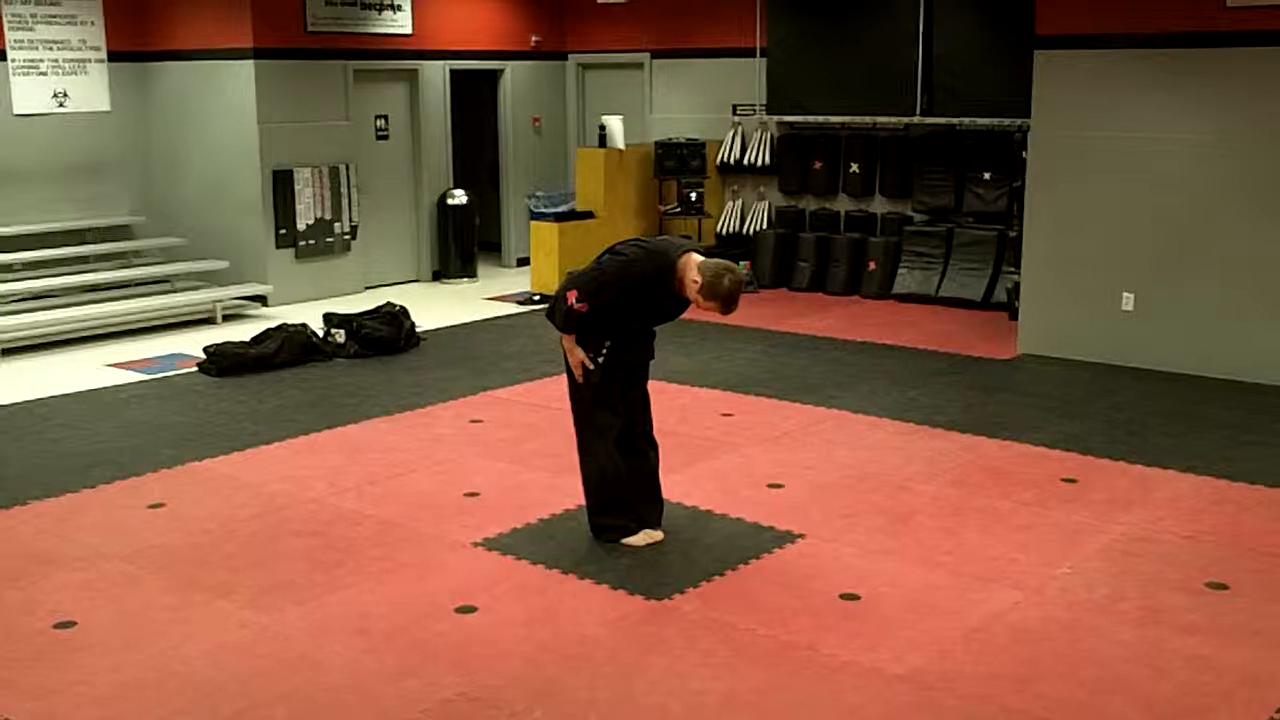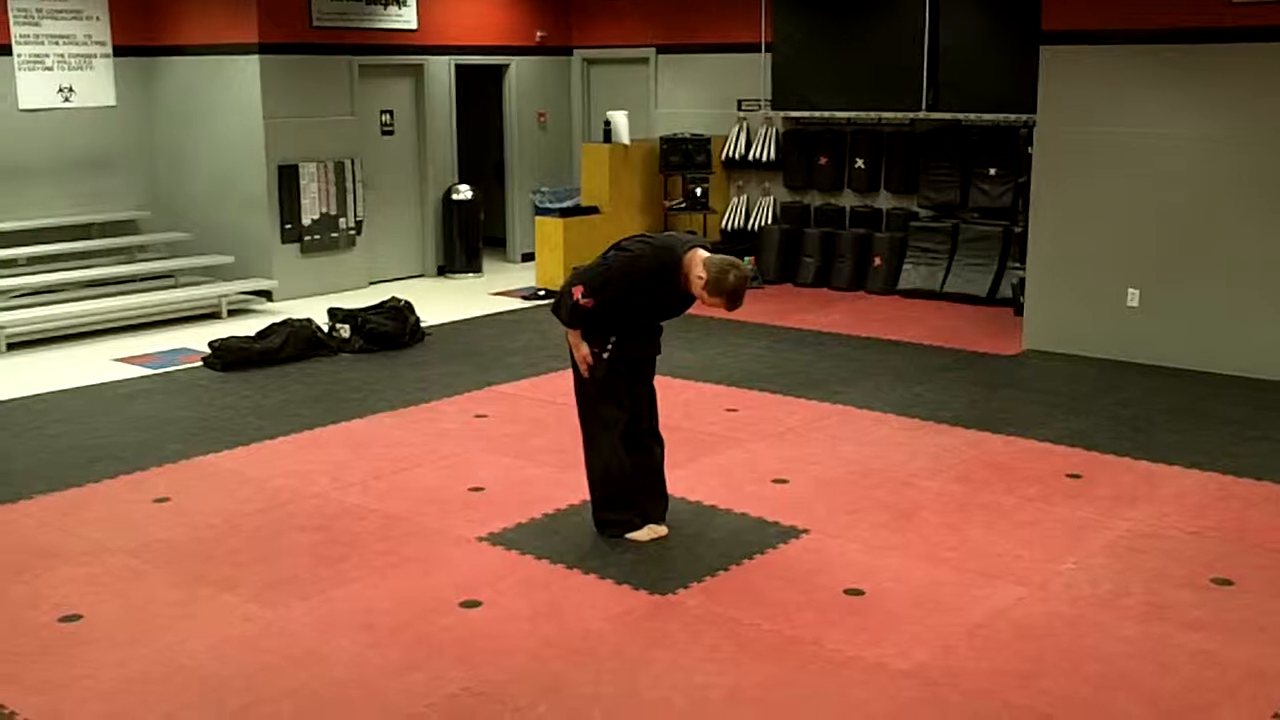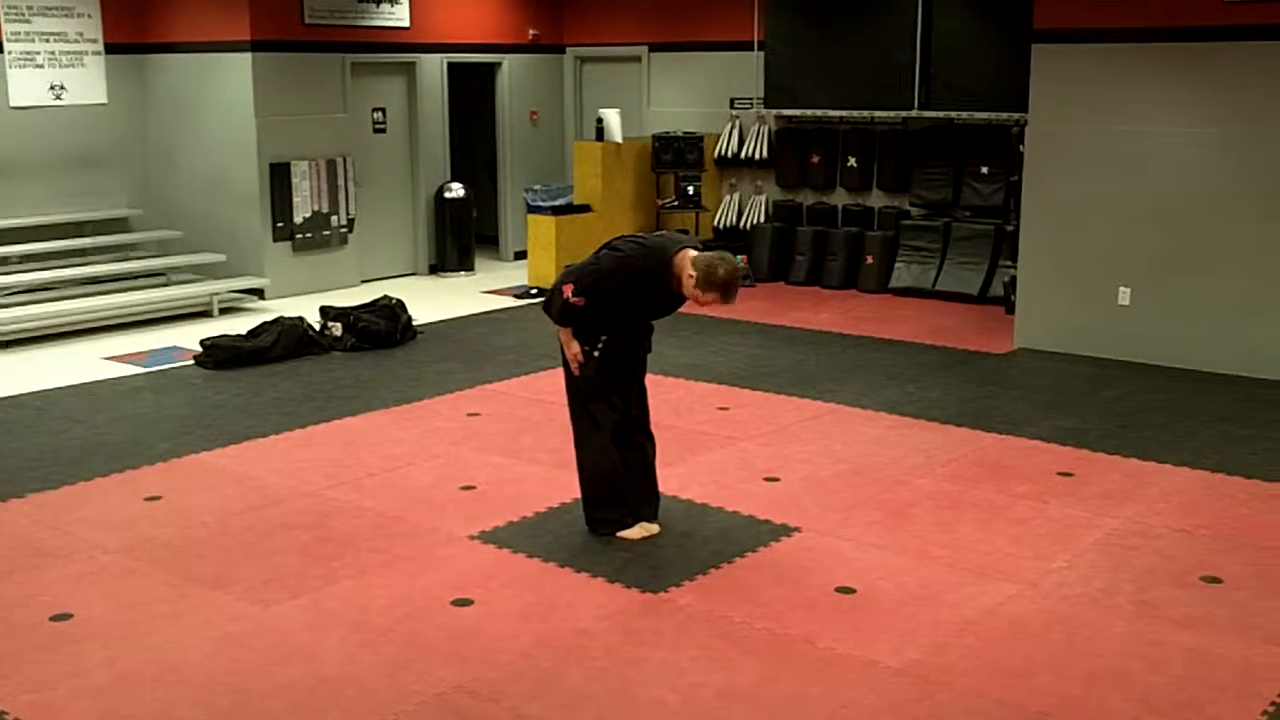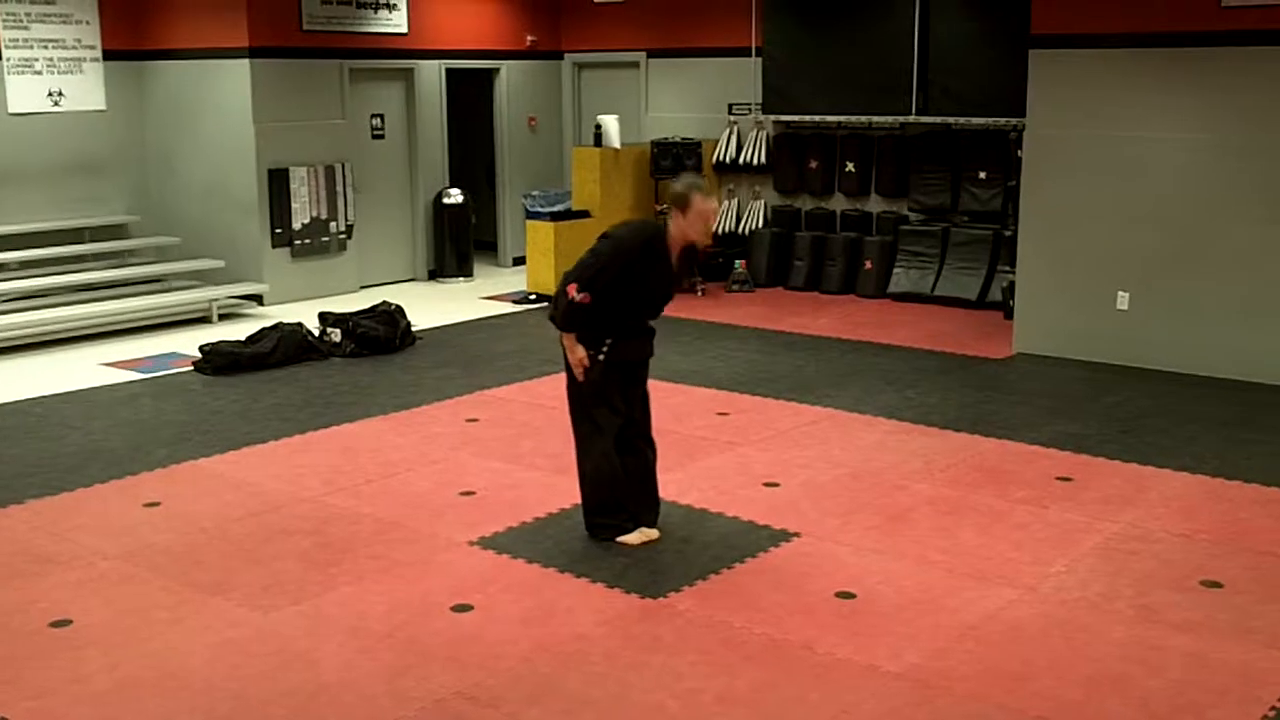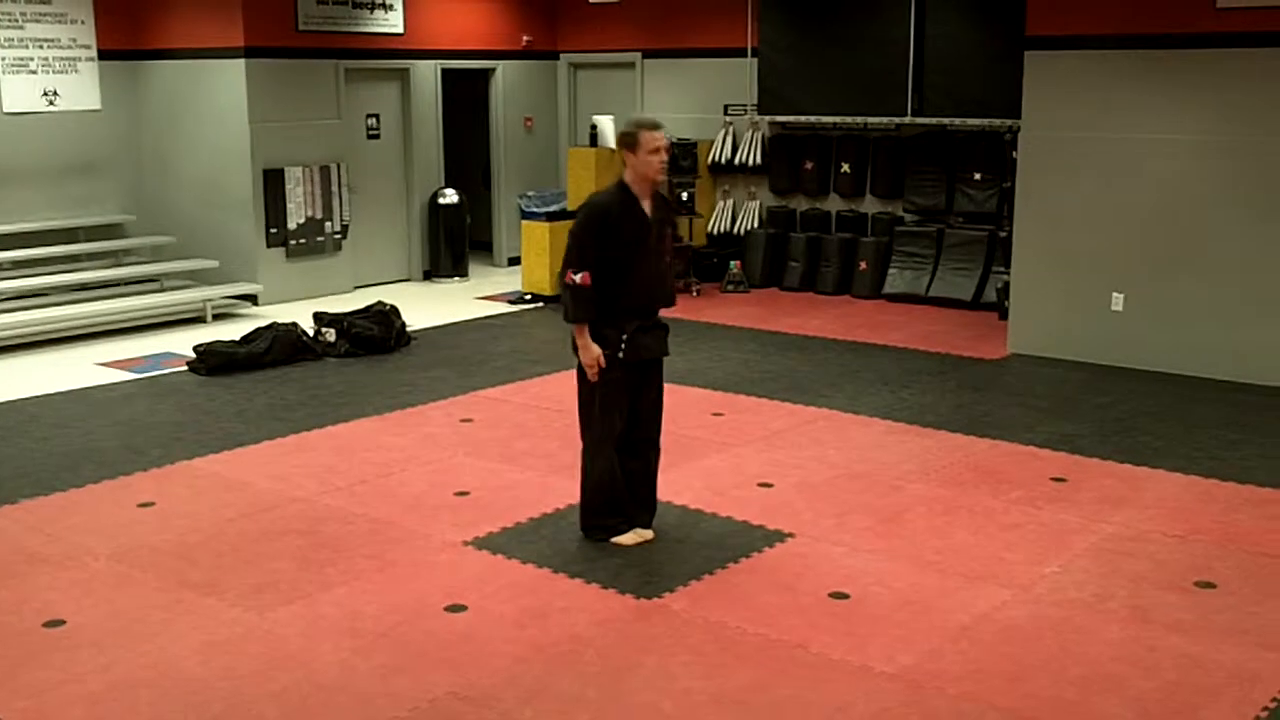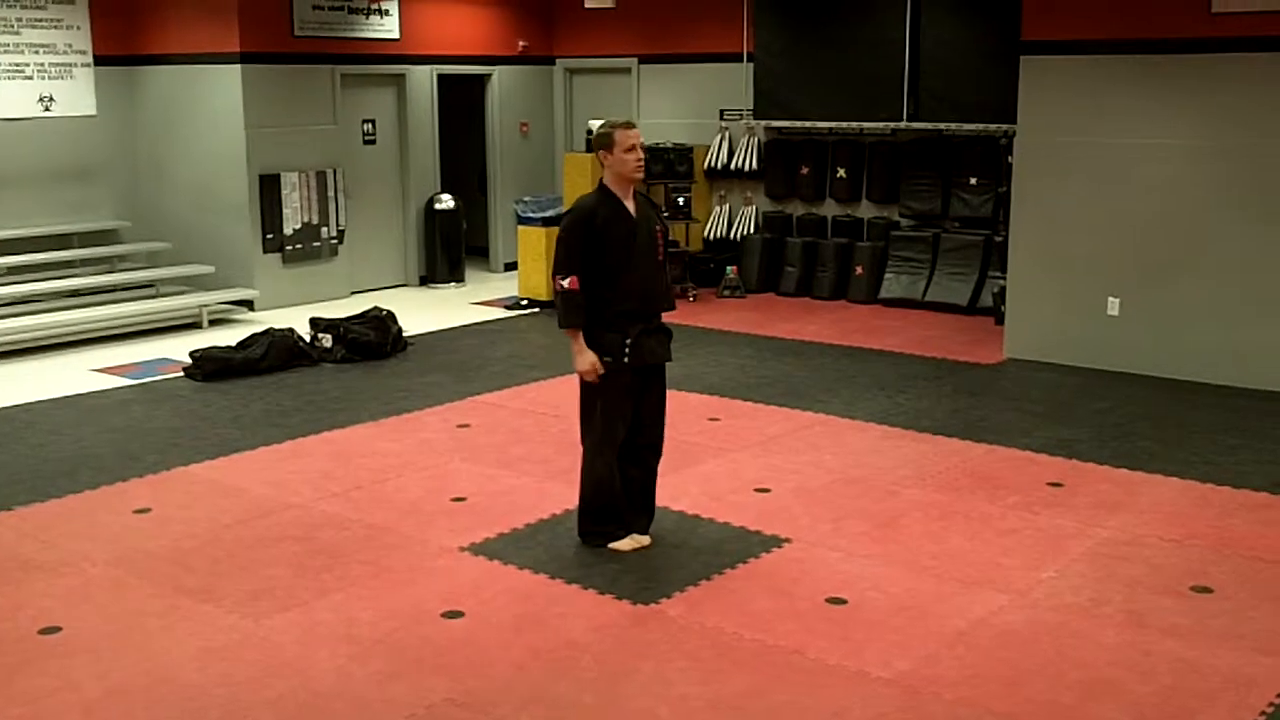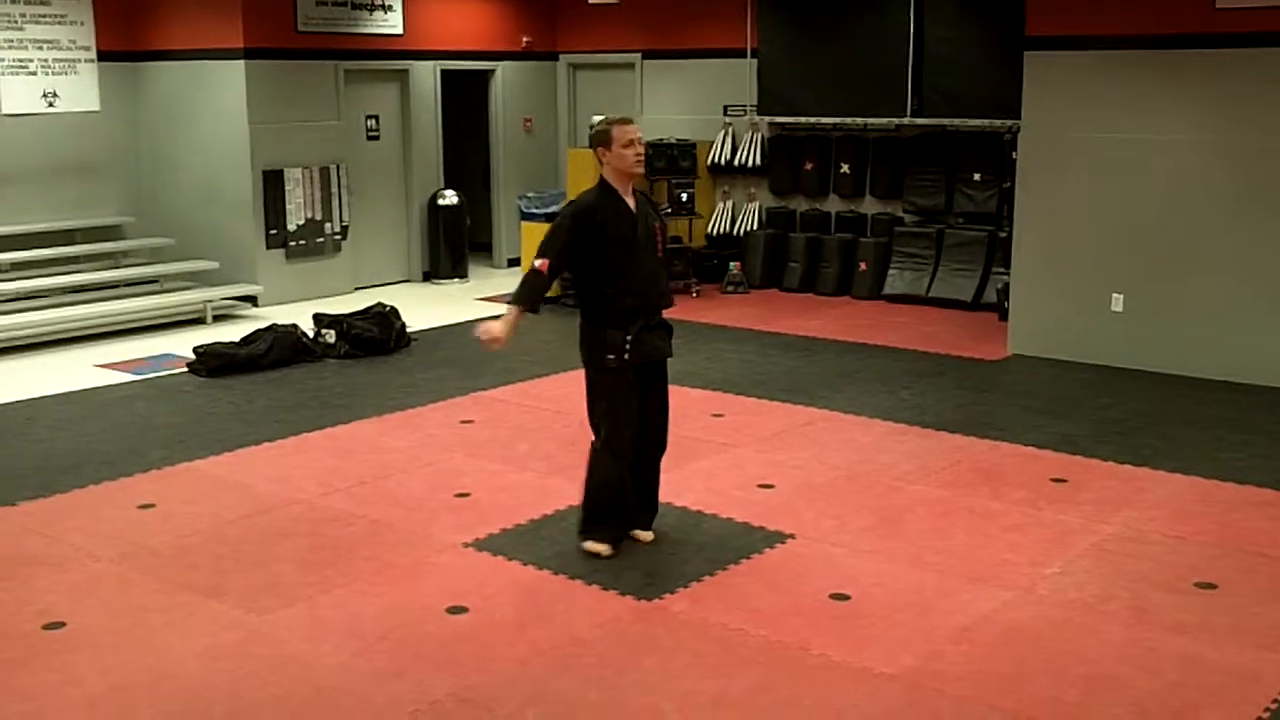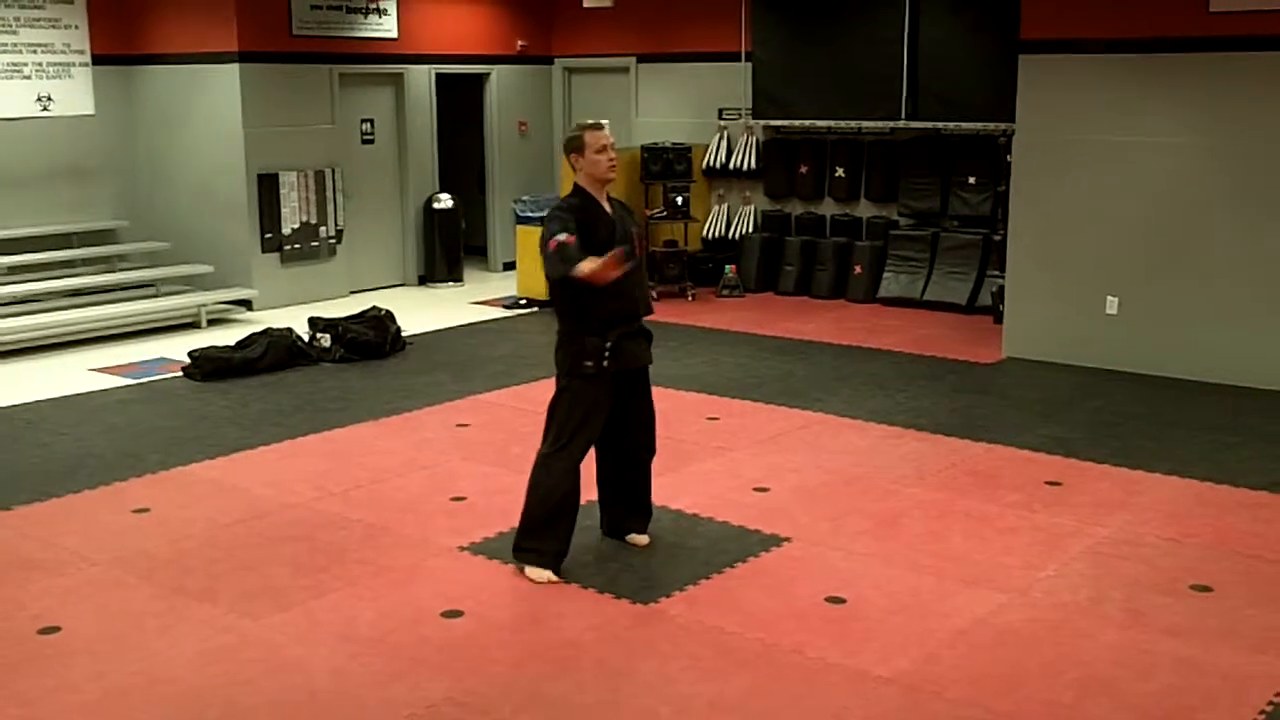
dt=0.3s
person 1, frame 1
left shoulder: (697, 267)
right shoulder: (641, 263)
right elbow: (574, 291)
left wrist: (639, 342)
right wrist: (570, 345)
left hip: (632, 344)
right hip: (595, 344)
left knee: (637, 430)
right knee: (602, 430)
left ankle: (644, 515)
right ankle: (614, 522)
person 1, frame 2
left shoulder: (703, 263)
right shoulder: (646, 259)
right elbow: (579, 285)
left wrist: (646, 336)
right wrist: (576, 340)
left hip: (639, 338)
right hip: (600, 338)
left knee: (643, 424)
right knee: (607, 425)
left ankle: (648, 509)
right ankle: (618, 517)
person 1, frame 3
left shoulder: (692, 262)
right shoulder: (636, 259)
right elbow: (570, 285)
left wrist: (638, 337)
right wrist: (568, 339)
left hip: (629, 337)
right hip: (591, 337)
left knee: (634, 424)
right knee: (598, 423)
left ankle: (640, 509)
right ankle: (610, 516)
person 1, frame 4
left shoulder: (684, 247)
right shoulder: (629, 243)
right elbow: (574, 289)
left wrist: (637, 339)
right wrist: (573, 345)
left hip: (630, 340)
right hip: (595, 345)
left knee: (636, 429)
right knee: (598, 431)
left ankle: (640, 514)
right ankle: (608, 522)
person 1, frame 5
left shoulder: (663, 209)
right shoulder: (600, 210)
right elbow: (577, 279)
right wrist: (585, 342)
left hip: (647, 337)
right hip: (606, 340)
left knee: (644, 432)
right knee: (605, 432)
left ankle: (636, 515)
right ankle: (604, 522)
person 1, frame 6
left shoulder: (649, 211)
right shoulder: (586, 215)
right elbow: (569, 284)
right wrist: (579, 347)
left hip: (648, 339)
right hip: (608, 344)
left knee: (647, 437)
right knee: (605, 438)
left ankle: (635, 521)
right ankle: (603, 528)
person 1, frame 7
left shoulder: (649, 207)
right shoulder: (585, 210)
right elbow: (545, 266)
right wrist: (508, 320)
left hip: (650, 335)
right hip: (609, 339)
left knee: (650, 434)
right knee: (615, 436)
left ankle: (636, 517)
right ankle: (599, 528)
person 1, frame 8
left shoulder: (623, 213)
right shoulder: (567, 213)
right elbow: (561, 257)
left wrist: (634, 321)
right wrist: (588, 270)
left hip: (628, 343)
right hip: (585, 348)
left knee: (634, 441)
right knee: (565, 447)
left ankle: (625, 520)
right ankle: (537, 549)
